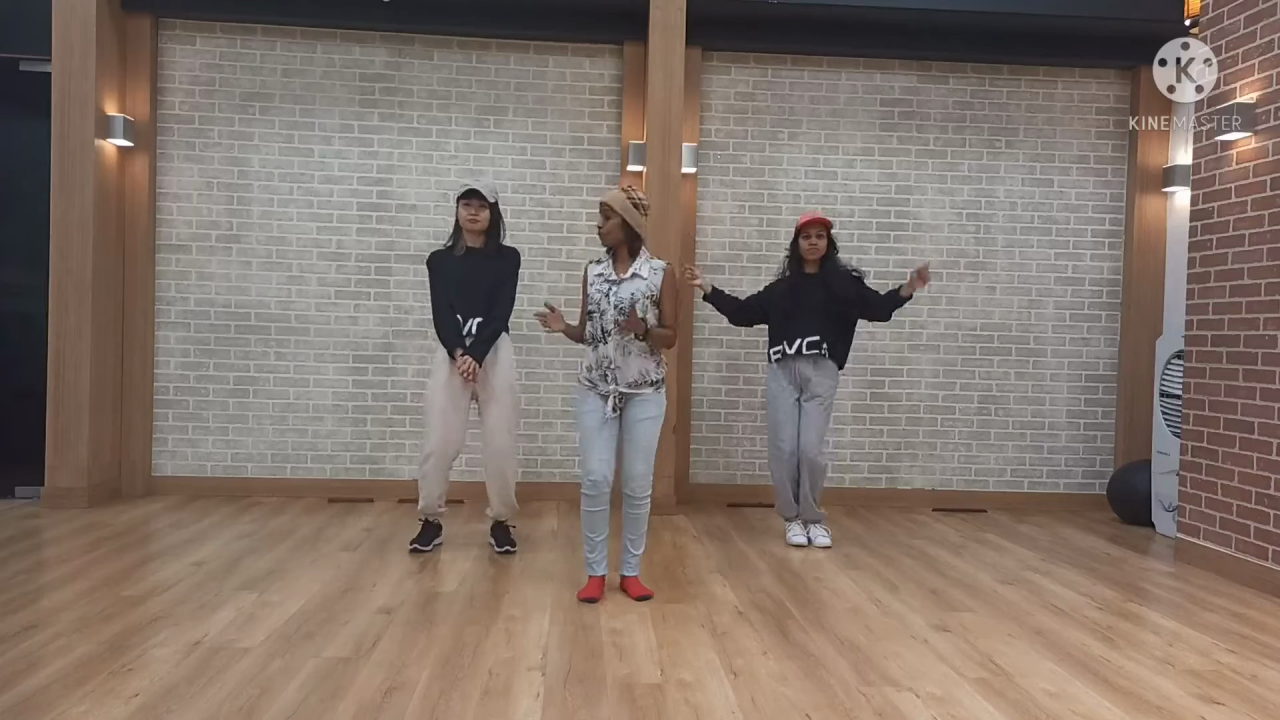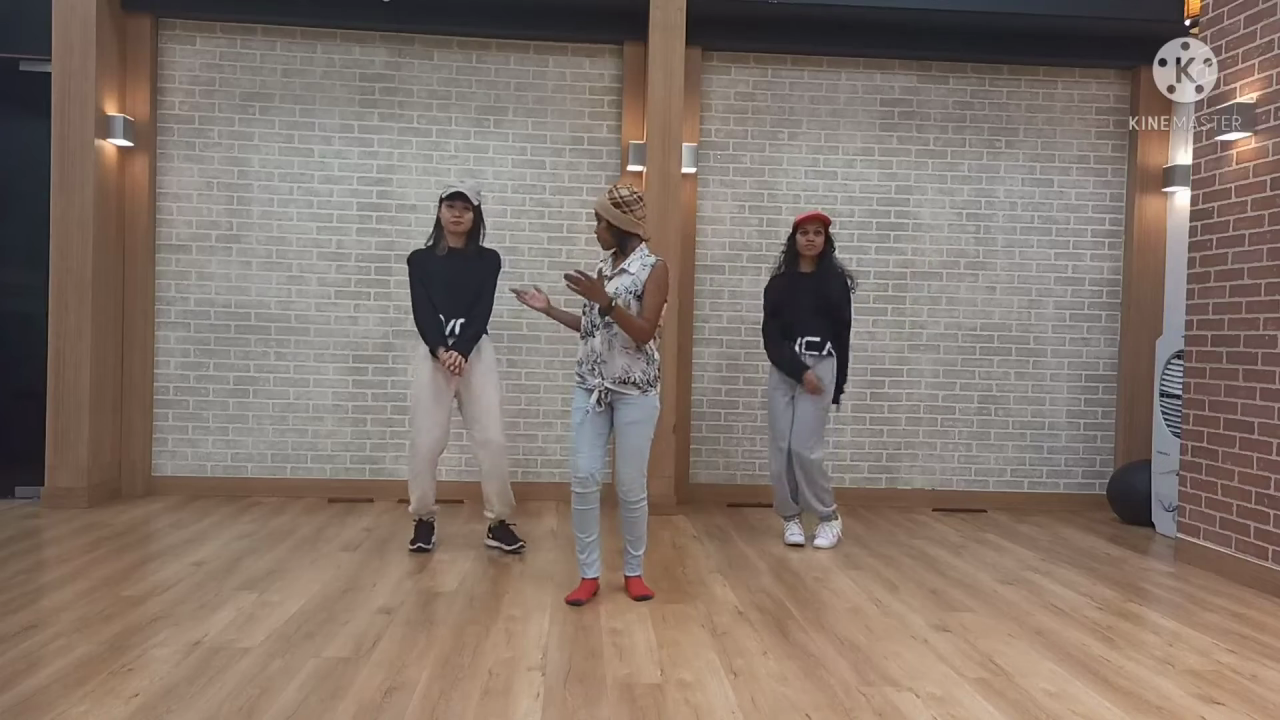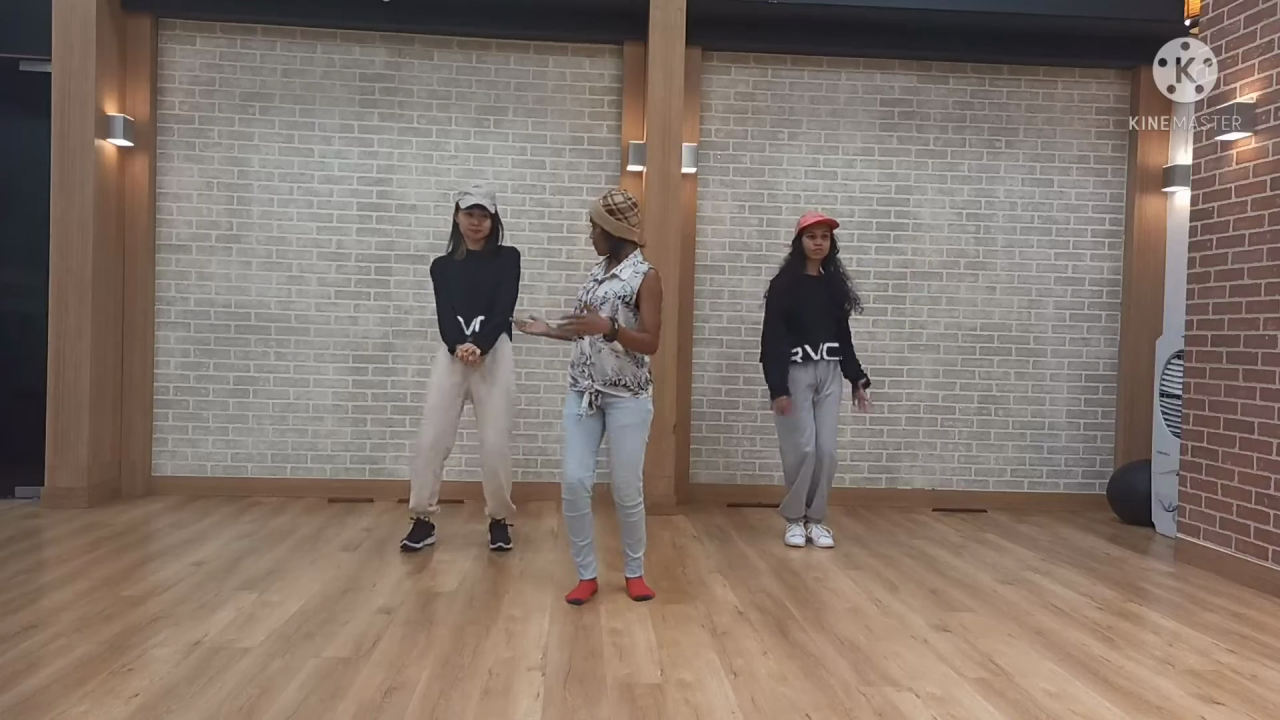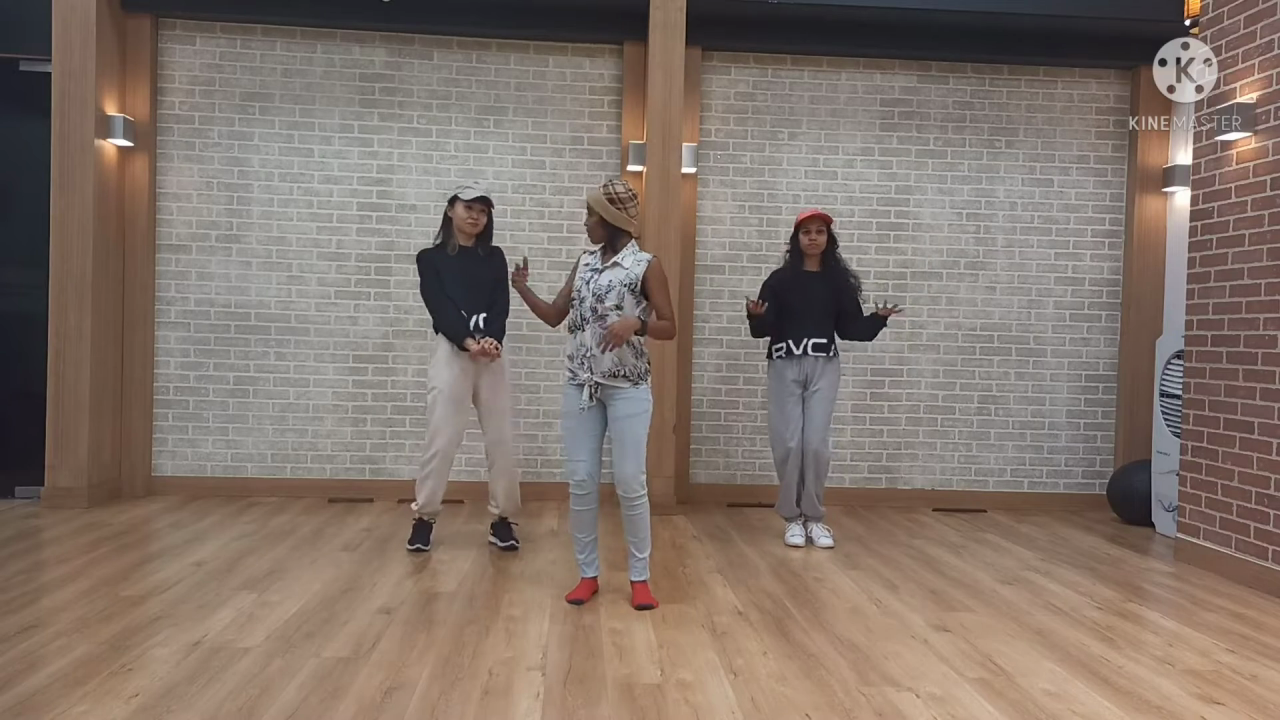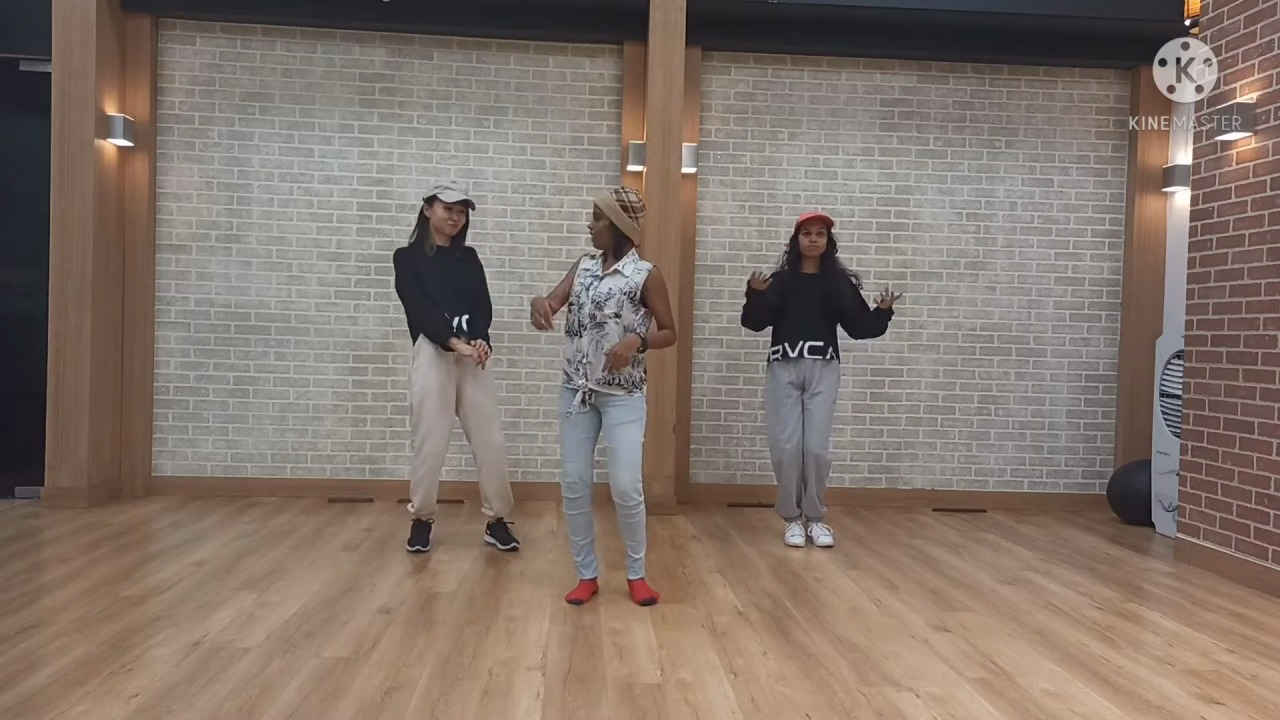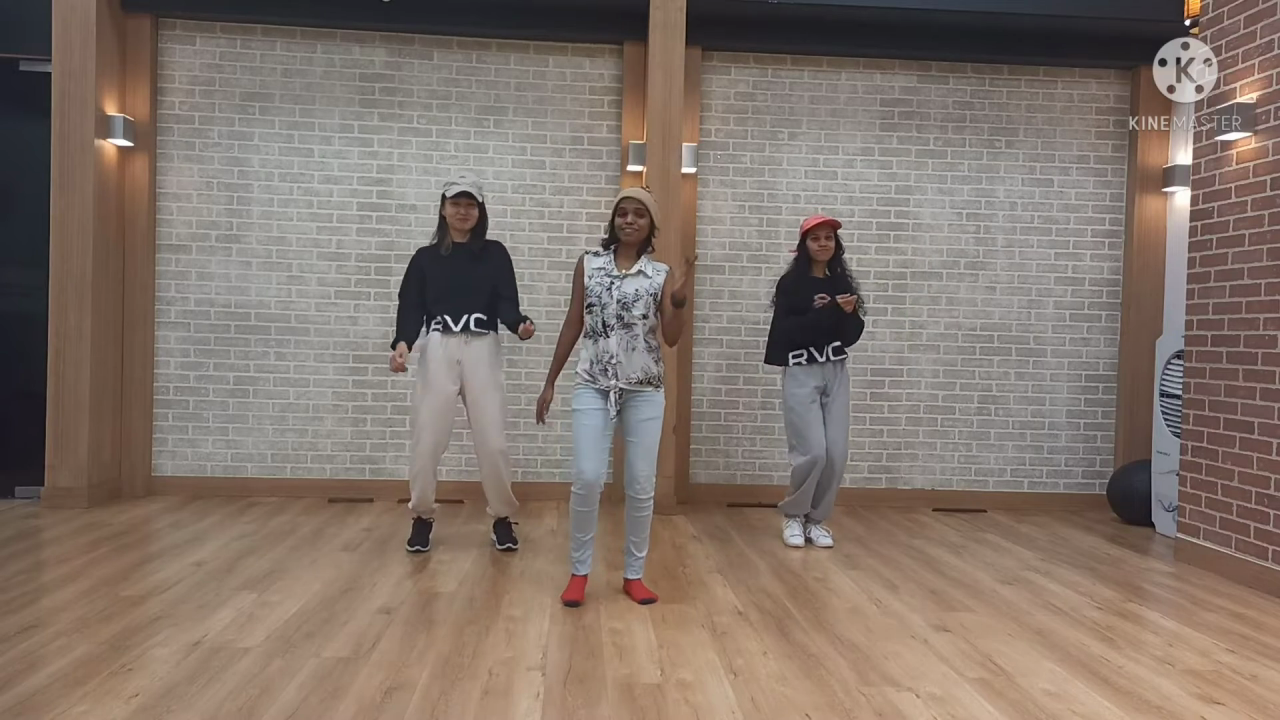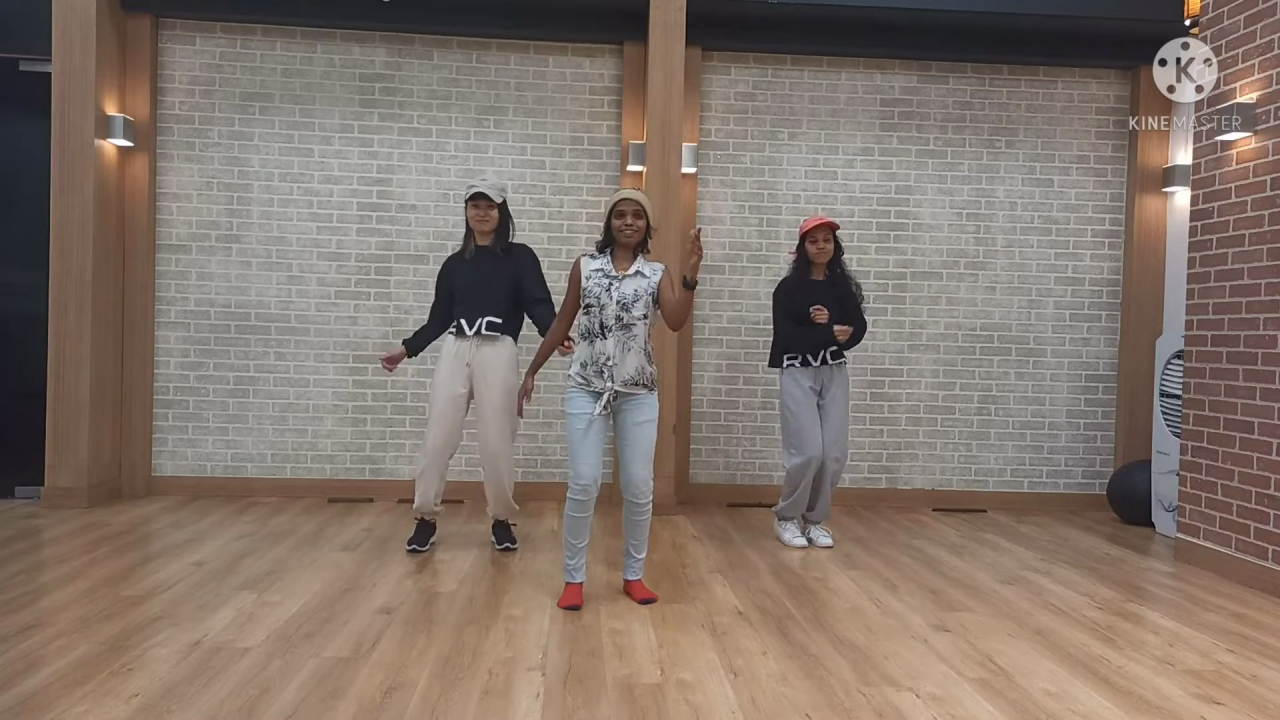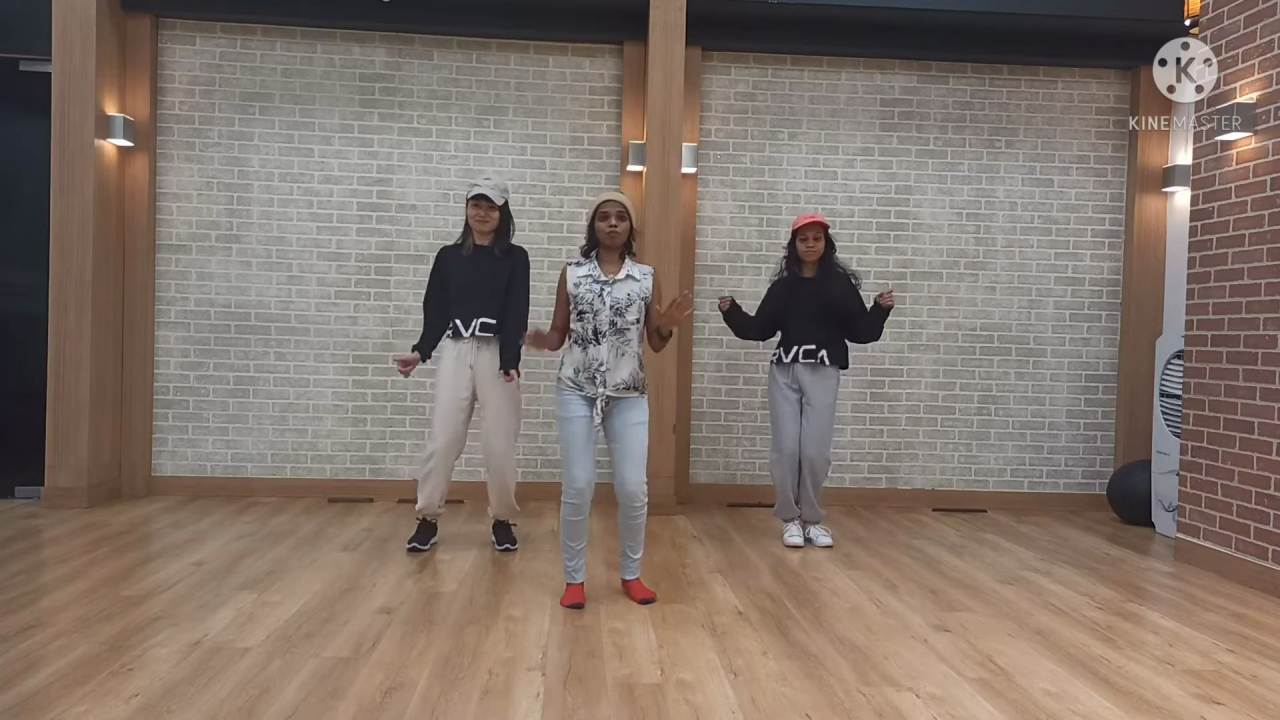
dt=0.4s
person 1, frame 1
left shoulder: (659, 273)
right shoulder: (593, 272)
left elbow: (670, 337)
right elbow: (588, 332)
left wrist: (643, 330)
right wrist: (562, 327)
left hip: (645, 391)
right hip: (597, 390)
left knee: (638, 484)
right knee: (596, 480)
left ankle: (631, 571)
right ankle: (596, 572)
person 1, frame 2
left shoulder: (654, 268)
right shoulder: (603, 269)
left elbow: (643, 333)
left wrist: (605, 301)
right wrist: (548, 309)
left hip: (635, 390)
right hip: (590, 386)
left knee: (631, 485)
right knee: (584, 478)
left ankle: (633, 572)
right ankle: (589, 574)
person 1, frame 3
left shoulder: (645, 275)
right shoulder: (598, 273)
left elbow: (649, 343)
left wrist: (606, 327)
right wrist: (548, 330)
left hip: (627, 395)
right hip: (583, 392)
left knee: (626, 490)
right knee: (573, 483)
left ankle: (635, 572)
right ankle: (587, 575)
person 1, frame 4
left shoulder: (646, 265)
right shoulder: (585, 263)
left elbow: (669, 328)
right elbow: (555, 316)
left wrist: (636, 323)
right wrist: (524, 290)
left hip: (628, 387)
right hip: (580, 385)
left knee: (630, 481)
right knee: (580, 480)
left ankle: (639, 577)
right ankle: (588, 574)
person 1, frame 5
left shoulder: (645, 275)
right shoulder: (584, 266)
left elbow: (669, 332)
right elbow: (552, 304)
left wrist: (636, 342)
right wrist: (539, 305)
left hip: (623, 393)
right hip: (576, 389)
left knee: (625, 486)
right knee: (574, 483)
left ankle: (636, 574)
right ankle: (586, 575)
person 1, frame 6
left shoulder: (662, 274)
right shoulder: (588, 264)
left elbow: (672, 337)
right elbow: (573, 325)
left wrist: (678, 298)
right wrist: (549, 382)
left hip: (645, 391)
right hip: (593, 387)
left knee: (641, 486)
right knee: (587, 478)
left ankle: (633, 575)
right ankle: (579, 571)
person 1, frame 7
left shoulder: (658, 274)
right shoulder: (585, 266)
left elbow: (677, 322)
right elbow: (562, 322)
left wrist: (690, 276)
right wrist: (532, 371)
left hip: (638, 392)
right hip: (586, 388)
left knee: (639, 488)
right knee: (584, 483)
left ankle: (633, 575)
right ankle: (573, 578)
person 1, frame 8
left shoulder: (647, 277)
right shoulder: (572, 274)
left elbow: (656, 343)
right elbow: (559, 336)
left wrist: (669, 325)
right wrist: (543, 340)
left hip: (629, 396)
right hip: (577, 394)
left knee: (633, 490)
right knee: (578, 488)
left ankle: (631, 574)
right ankle: (574, 578)
person 2, frame 1
left shoulder: (507, 258)
right shoulder: (440, 260)
left elbow: (502, 312)
right elbow: (440, 313)
left wrist: (476, 354)
right wrist: (458, 353)
left hip: (494, 353)
right hip: (450, 353)
left knee: (500, 442)
right knee: (439, 443)
left ankle: (500, 522)
right ankle: (431, 521)
person 2, frame 2
left shoulder: (488, 260)
right shoulder: (420, 259)
left elbow: (482, 311)
right elbow: (421, 312)
left wrist: (460, 351)
right wrist: (441, 351)
left hip: (477, 352)
right hip: (433, 353)
left knee: (492, 439)
right knee: (426, 442)
left ankle: (499, 523)
right ankle: (424, 520)
person 2, frame 3
left shoulder: (508, 258)
right shoulder: (442, 266)
left elbow: (504, 308)
right elbow: (445, 314)
left wrist: (479, 346)
right wrist: (458, 347)
left hip: (494, 353)
right hip: (450, 353)
left knee: (495, 443)
right knee: (431, 439)
left ankle: (499, 520)
right ankle: (423, 520)
person 2, frame 4
left shoulder: (494, 257)
right shoulder: (431, 259)
left elbow: (501, 306)
right elbow: (440, 307)
left wrist: (492, 340)
right wrist: (469, 342)
left hip: (492, 351)
right hip: (451, 351)
left knee: (501, 440)
right knee: (442, 439)
left ankle: (501, 519)
right ankle: (424, 518)
person 2, frame 5
left shoulder: (469, 258)
right shoulder: (408, 258)
left elbow: (482, 306)
right elbow: (420, 308)
left wrist: (480, 340)
right wrist: (455, 343)
left hip: (471, 355)
right hip: (432, 353)
left knee: (490, 441)
right knee: (430, 442)
left ankle: (497, 521)
right ankle: (422, 519)
person 2, frame 6
left shoulder: (494, 253)
right shoulder: (425, 257)
left elbow: (506, 300)
right elbow: (410, 307)
left wrist: (519, 324)
right wrist: (403, 343)
left hip: (482, 349)
right hip: (436, 350)
left knee: (493, 441)
right knee: (427, 440)
left ankle: (502, 519)
right ankle: (422, 518)
person 2, frame 7
left shoulder: (520, 257)
right shoulder: (455, 262)
left elbow: (538, 304)
right elbow: (440, 314)
left wrist: (556, 334)
right wrist: (407, 348)
left hip: (498, 352)
right hip: (455, 351)
left knee: (496, 443)
right knee: (438, 439)
left ankle: (501, 520)
right ankle: (425, 518)
person 2, frame 8
left shoulder: (515, 258)
right shoulder: (448, 257)
left elbow: (517, 311)
right elbow: (435, 311)
left wrist: (510, 361)
right wrist: (421, 352)
left hip: (495, 354)
right hip: (454, 353)
left knee: (499, 445)
right knee: (442, 441)
left ankle: (502, 521)
right ankle: (427, 519)
person 3, frame 1
left shoulder: (843, 282)
right shoulder: (782, 287)
left elbow: (876, 307)
right elbow: (745, 312)
left wrist: (906, 290)
right wrist: (709, 289)
left hip: (821, 372)
right hip: (782, 372)
left knee: (810, 450)
right knee: (783, 448)
left ankle: (814, 518)
right ankle: (793, 518)
person 3, frame 2
left shoulder: (835, 281)
right shoulder: (779, 283)
left elbow: (842, 334)
right elbow: (771, 332)
left wrist: (838, 387)
right wrist: (798, 370)
left hip: (820, 367)
right hip: (783, 371)
left knee: (804, 447)
right knee: (781, 447)
left ankle: (828, 517)
right ankle: (791, 517)
person 3, frame 3
left shoulder: (835, 284)
right shoulder: (783, 284)
left elbow: (842, 336)
right elbow: (773, 337)
left wrist: (858, 379)
right wrist: (778, 387)
left hip: (830, 373)
right hip: (794, 373)
left knee: (826, 450)
right knee: (801, 449)
left ankle: (816, 519)
right ankle: (794, 519)
person 3, frame 4
left shoulder: (839, 280)
right shoulder: (780, 279)
left elbow: (849, 327)
right elbow: (763, 327)
left wrist: (877, 318)
right wrist: (755, 315)
left hip: (824, 367)
right hip: (785, 366)
left knee: (815, 444)
right knee: (787, 443)
left ankle: (814, 517)
right ankle: (792, 518)
person 3, frame 5
left shoulder: (840, 282)
right shoulder: (780, 281)
left elbow: (858, 326)
right elbow: (754, 322)
left wrist: (883, 312)
right wrist: (754, 295)
left hip: (823, 369)
right hip: (783, 368)
left knee: (815, 447)
right knee: (784, 446)
left ankle: (815, 518)
right ankle: (792, 518)
person 3, frame 6
left shoulder: (842, 284)
right shoulder: (790, 284)
left elbow: (852, 333)
right elbow: (790, 330)
left wrist: (843, 311)
right wrist: (833, 310)
left hip: (835, 373)
right hip: (801, 372)
left knee: (837, 453)
right knee: (812, 452)
left ankle: (816, 519)
right ankle: (793, 515)
person 3, frame 7
left shoulder: (844, 287)
right shoulder: (789, 288)
left elbow: (854, 333)
right elbow: (785, 337)
left wrist: (831, 321)
right wrist: (829, 334)
left hip: (834, 374)
right hip: (798, 373)
left knee: (834, 454)
right knee: (806, 452)
left ankle: (815, 519)
right ankle: (786, 517)
person 3, frame 8
left shoulder: (840, 284)
right shoulder: (782, 287)
left elbow: (861, 332)
right elbow: (760, 329)
left wrist: (880, 309)
right wrist: (731, 312)
left hip: (822, 372)
right hip: (784, 371)
left knee: (815, 451)
right knee: (786, 449)
left ankle: (812, 519)
right ankle: (790, 519)
